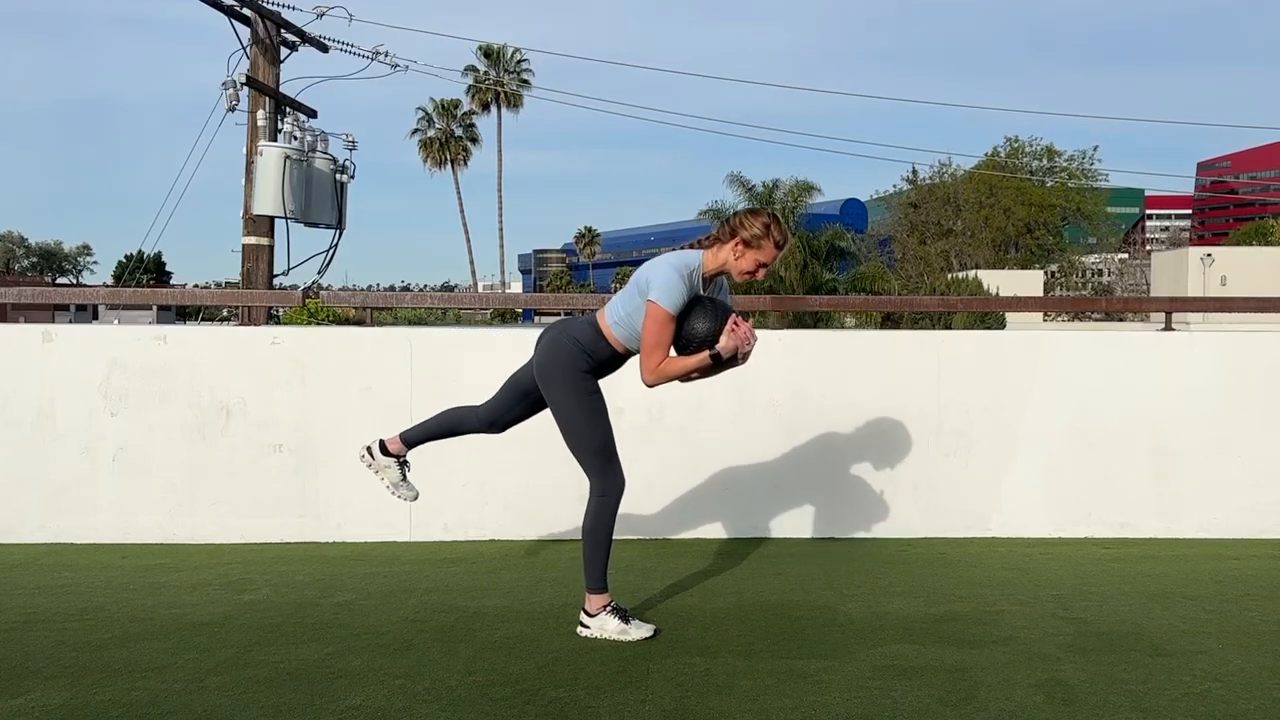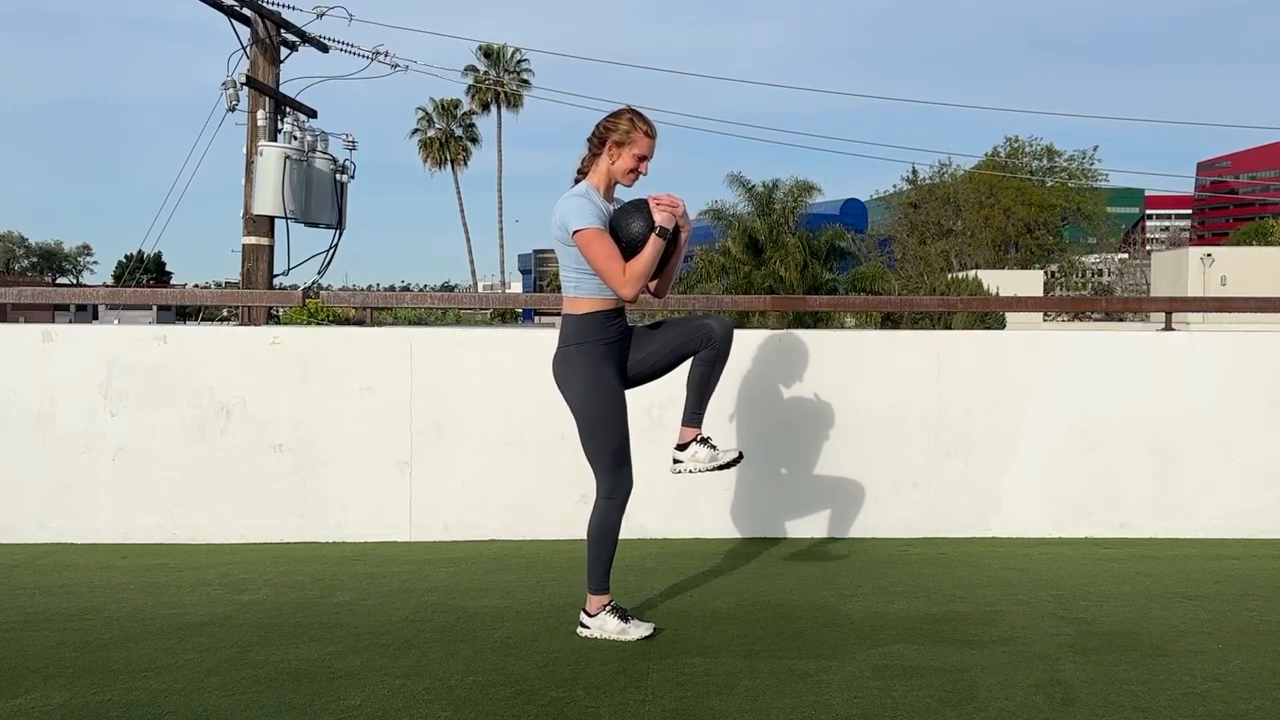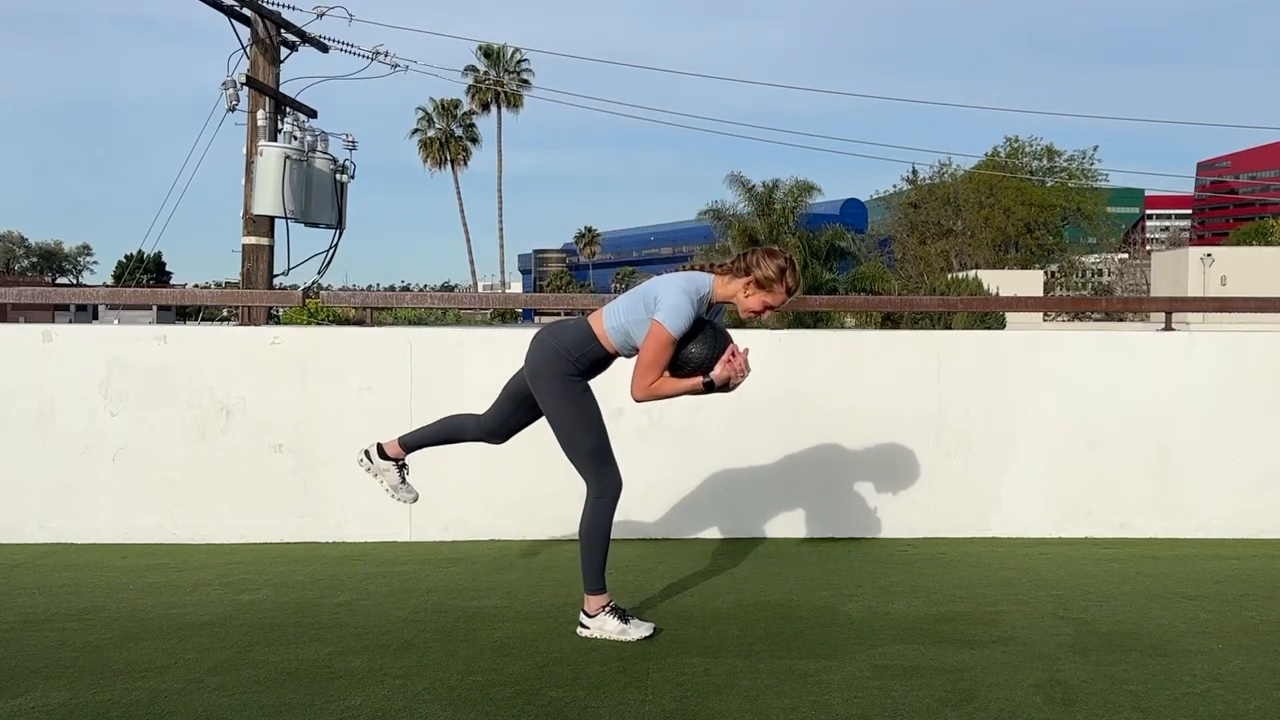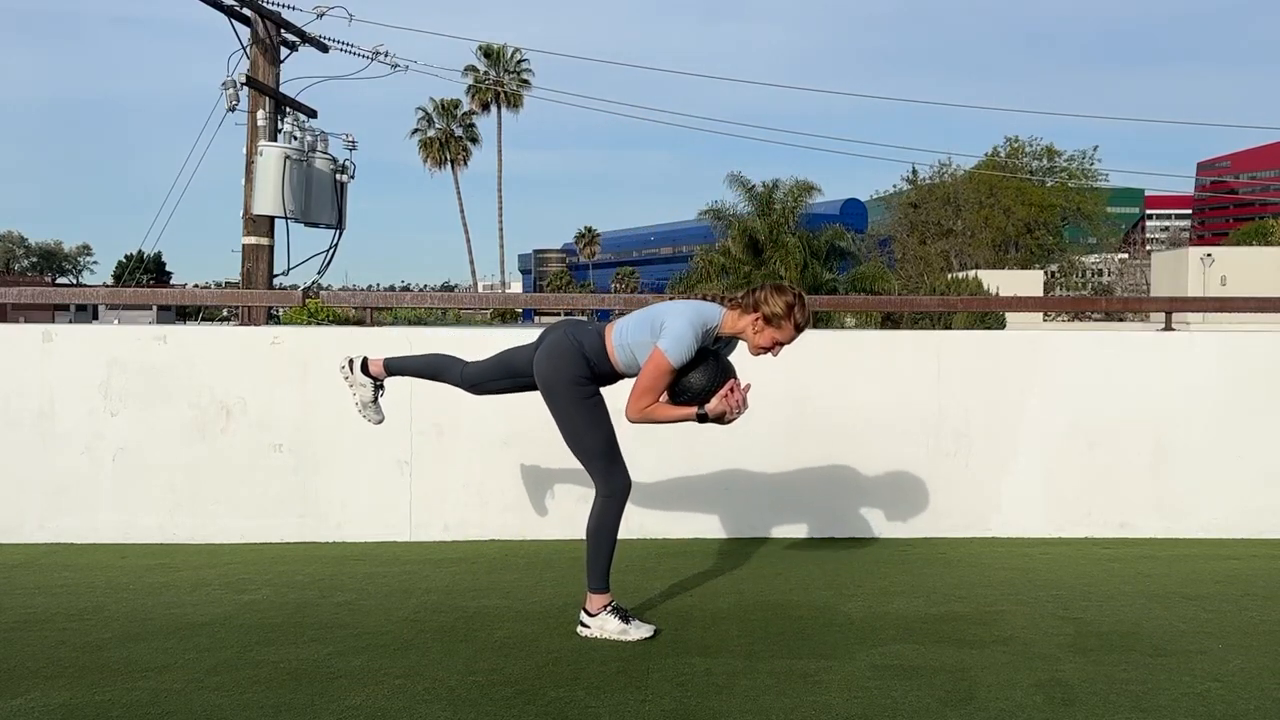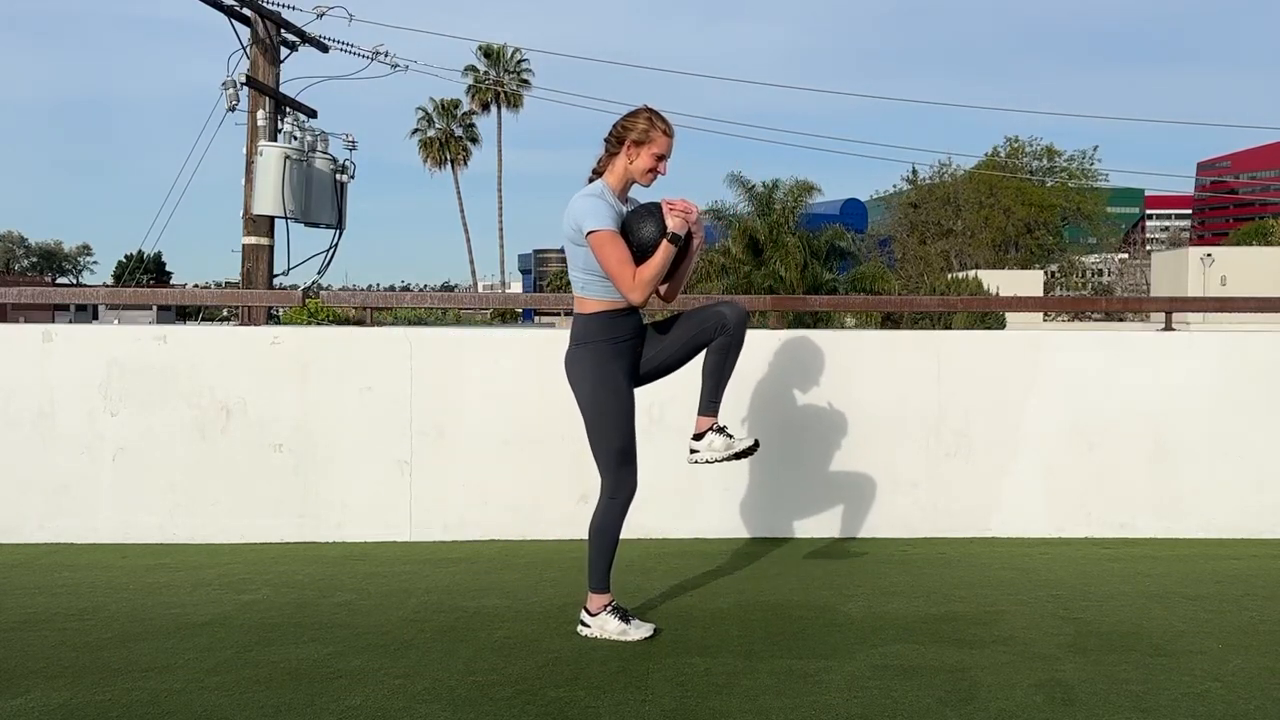
dt=1s
person 1, frame 1
left shoulder: (714, 284)
right shoulder: (675, 274)
left elbow: (685, 366)
right elbow: (653, 372)
left wrist: (730, 354)
right wrist: (717, 353)
left hip: (566, 348)
right hip: (567, 363)
left knee: (490, 418)
right knee: (608, 483)
left ankle: (392, 449)
right ankle: (596, 611)
person 1, frame 2
left shoulder: (617, 206)
right shoulder: (578, 205)
left elbow: (658, 288)
right elbow: (628, 286)
left wrist: (679, 236)
right wrist: (661, 229)
left hip: (621, 344)
right hip: (586, 354)
left knee: (715, 330)
right knee: (615, 483)
left ankle: (688, 442)
right ankle: (596, 611)
person 1, frame 3
left shoulder: (710, 298)
right shoulder: (683, 299)
left elbow: (677, 372)
right elbow: (643, 388)
left wrist: (720, 378)
right wrist: (710, 380)
left hip: (558, 353)
right hip: (560, 366)
left knee: (492, 428)
right knee: (605, 484)
left ankle: (390, 451)
right ankle: (595, 611)
person 1, frame 4
left shoulder: (719, 324)
right shoulder: (690, 329)
left elbow: (671, 393)
right elbow: (637, 409)
left wrist: (715, 409)
right wrist: (704, 412)
left hip: (567, 342)
right hip: (566, 367)
left knee: (471, 377)
right knee: (614, 484)
left ankle: (372, 371)
right ankle: (596, 610)
person 1, frame 5
left shoulder: (630, 206)
right shoulder: (590, 205)
left elbow: (666, 292)
right elbow: (636, 290)
left wrist: (691, 242)
right wrist: (672, 235)
left hip: (635, 344)
right hip: (598, 352)
left knee: (730, 317)
right knee: (620, 482)
left ankle: (704, 432)
right ankle: (596, 611)
